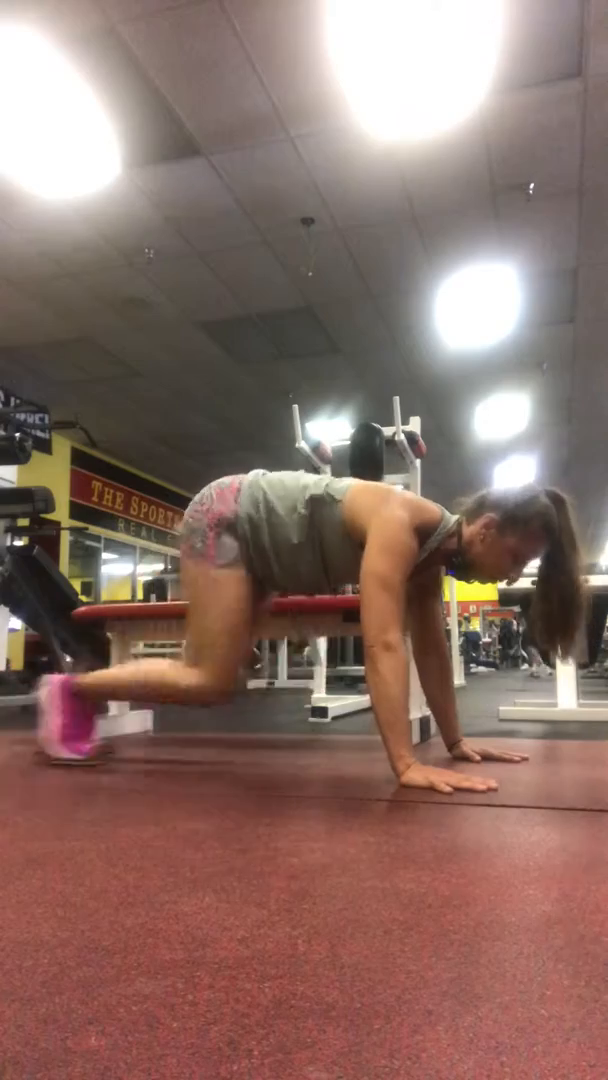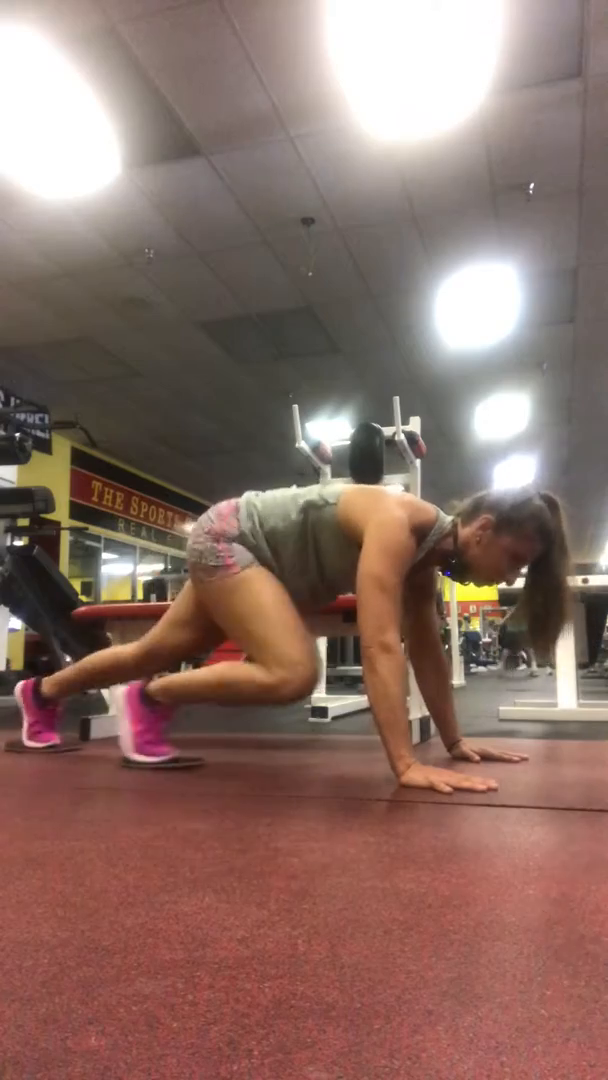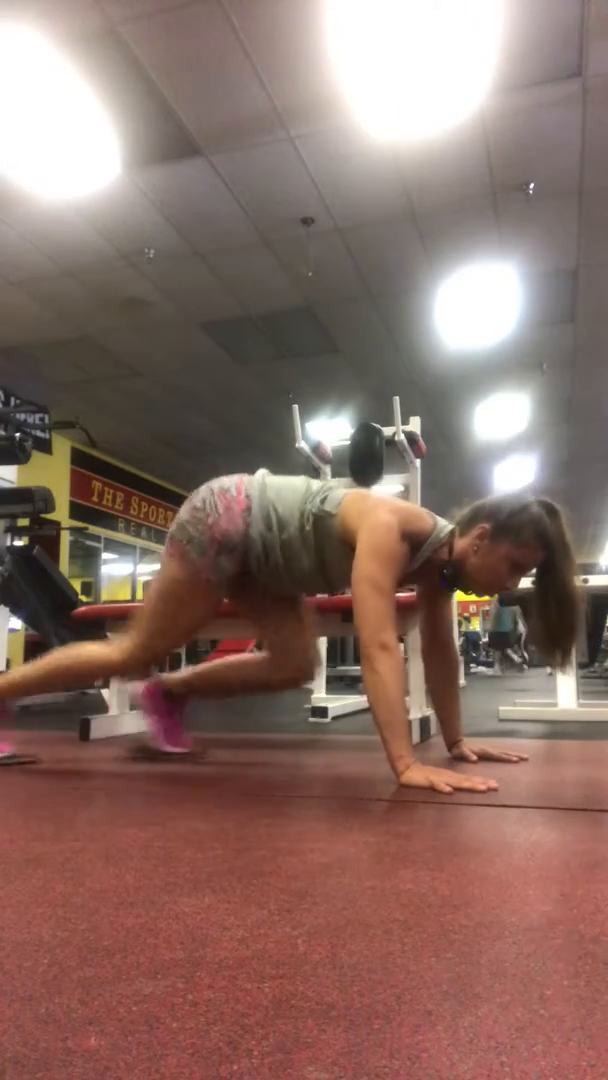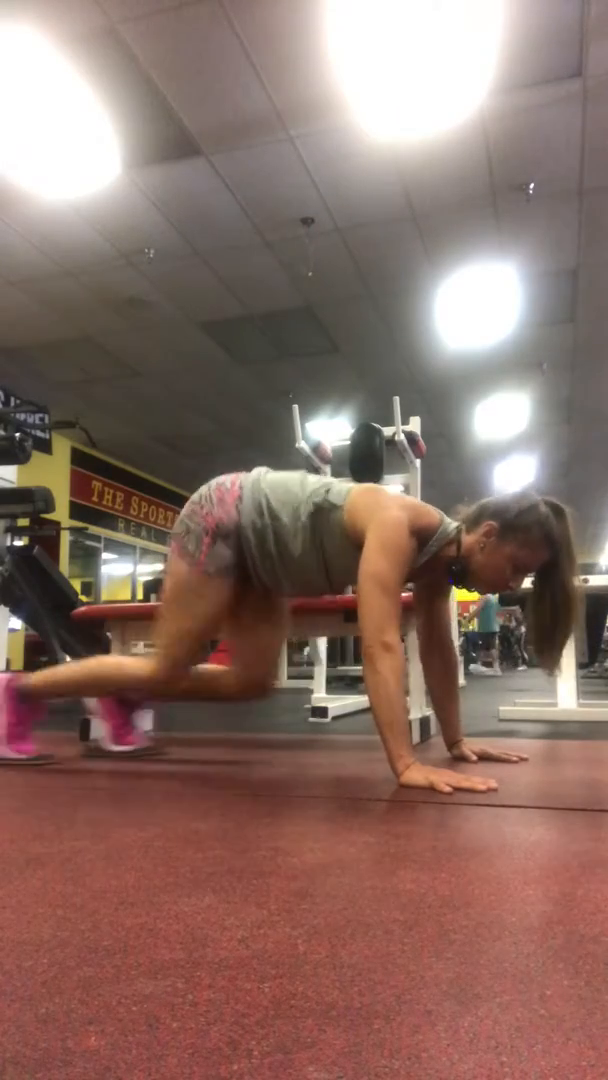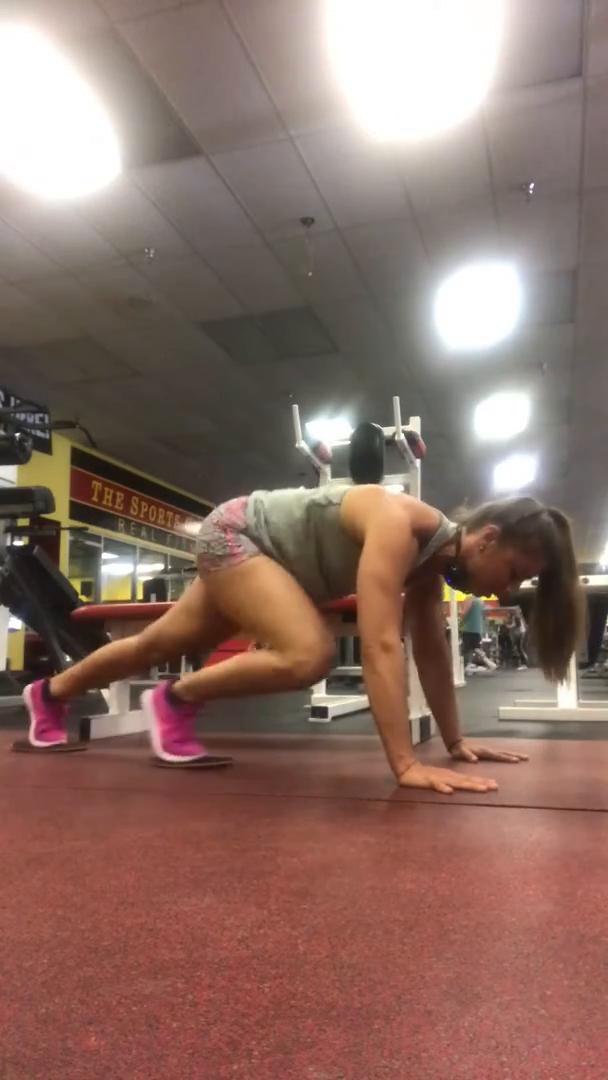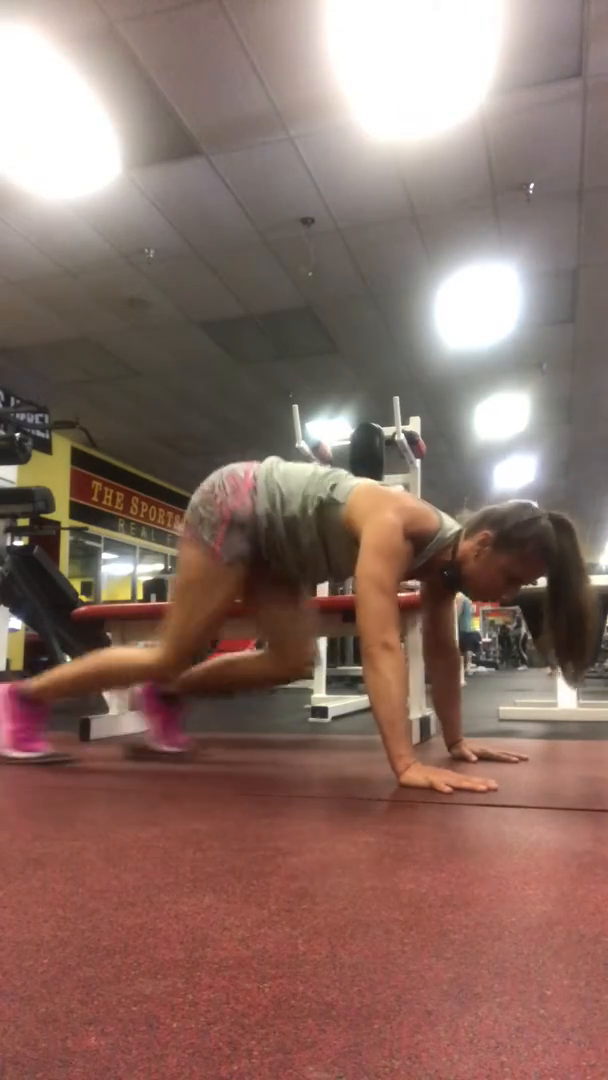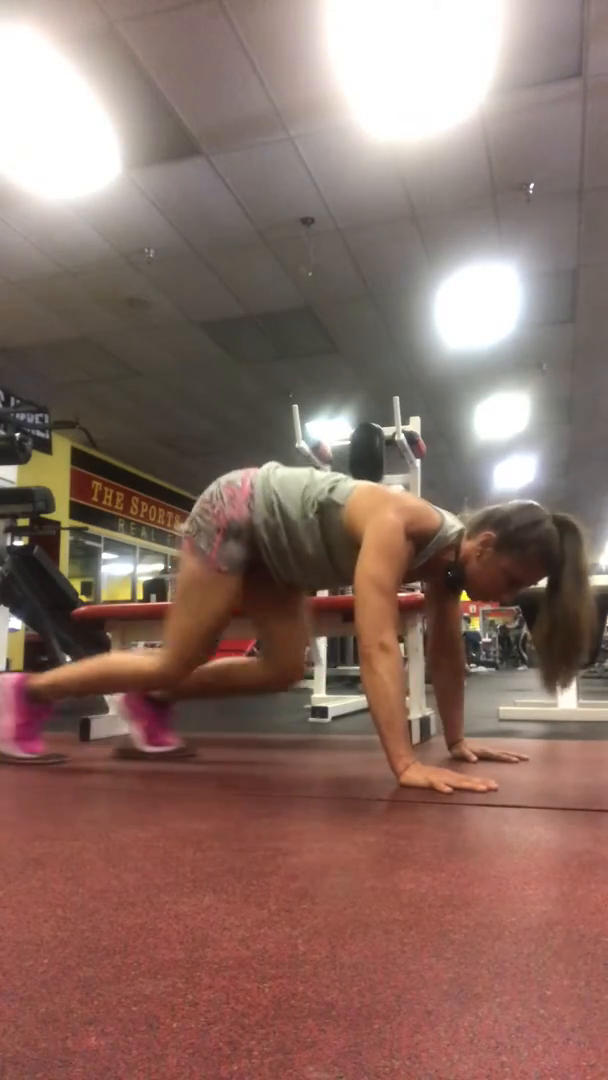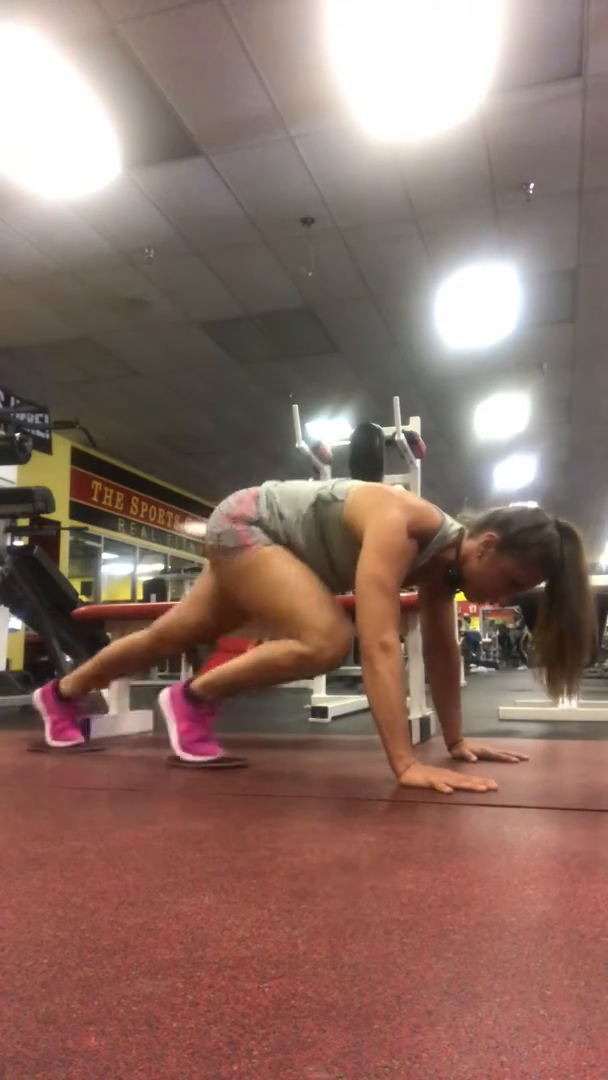
dt=0.3s
person 1, frame 1
left shoulder: (434, 547)
right shoulder: (401, 525)
left elbow: (432, 647)
right elbow: (384, 645)
left wrist: (456, 741)
right wrist: (407, 765)
left hip: (256, 539)
right hip: (223, 516)
left knee: (209, 672)
right knee: (210, 683)
left ankle: (78, 694)
right ankle: (72, 689)
person 1, frame 2
left shoulder: (428, 550)
right shoulder: (396, 526)
left elbow: (425, 648)
right elbow: (381, 647)
left wrist: (454, 741)
right wrist: (406, 765)
left hip: (248, 553)
right hip: (225, 537)
left knee: (148, 654)
right knee: (290, 675)
left ankle: (40, 695)
right ankle: (148, 701)
person 1, frame 3
left shoulder: (436, 559)
right shoulder: (390, 531)
left elbow: (440, 652)
right elbow: (379, 647)
left wrist: (456, 741)
right wrist: (407, 764)
left hip: (257, 545)
right hip: (225, 521)
left knee: (294, 666)
right knee: (132, 655)
left ankle: (166, 697)
person 1, frame 4
left shoulder: (438, 556)
right shoulder: (399, 527)
left elbow: (437, 651)
right elbow: (381, 646)
left wrist: (456, 742)
right wrist: (407, 765)
left hip: (254, 545)
right hip: (224, 519)
left knee: (249, 682)
right knee: (162, 671)
left ankle: (123, 698)
person 1, frame 5
left shoulder: (434, 556)
right shoulder: (399, 527)
left elbow: (432, 651)
right elbow: (381, 646)
left wrist: (454, 742)
right wrist: (407, 764)
left hip: (259, 554)
right hip: (236, 532)
left knee: (156, 645)
right knee: (311, 653)
left ankle: (49, 695)
right ankle: (172, 699)
person 1, frame 6
left shoulder: (444, 552)
right shoulder: (395, 527)
left elbow: (441, 648)
right elbow: (382, 645)
left wrist: (455, 741)
right wrist: (407, 765)
left hip: (268, 533)
right hip: (233, 507)
left knee: (292, 661)
right knee: (173, 655)
left ankle: (166, 696)
person 1, frame 7
left shoulder: (449, 549)
right shoulder: (397, 531)
left elbow: (446, 650)
right elbow: (375, 646)
left wrist: (455, 742)
right wrist: (401, 764)
left hip: (270, 545)
right hip: (235, 515)
left knee: (286, 667)
right knee: (175, 661)
left ankle: (151, 699)
person 1, frame 8
left shoulder: (445, 558)
right shoulder: (399, 526)
left elbow: (441, 652)
right elbow: (380, 647)
left wrist: (457, 741)
right wrist: (406, 764)
left hip: (265, 537)
right hip: (243, 522)
left knee: (166, 638)
right knee: (326, 642)
left ankle: (62, 694)
right ankle: (191, 697)
